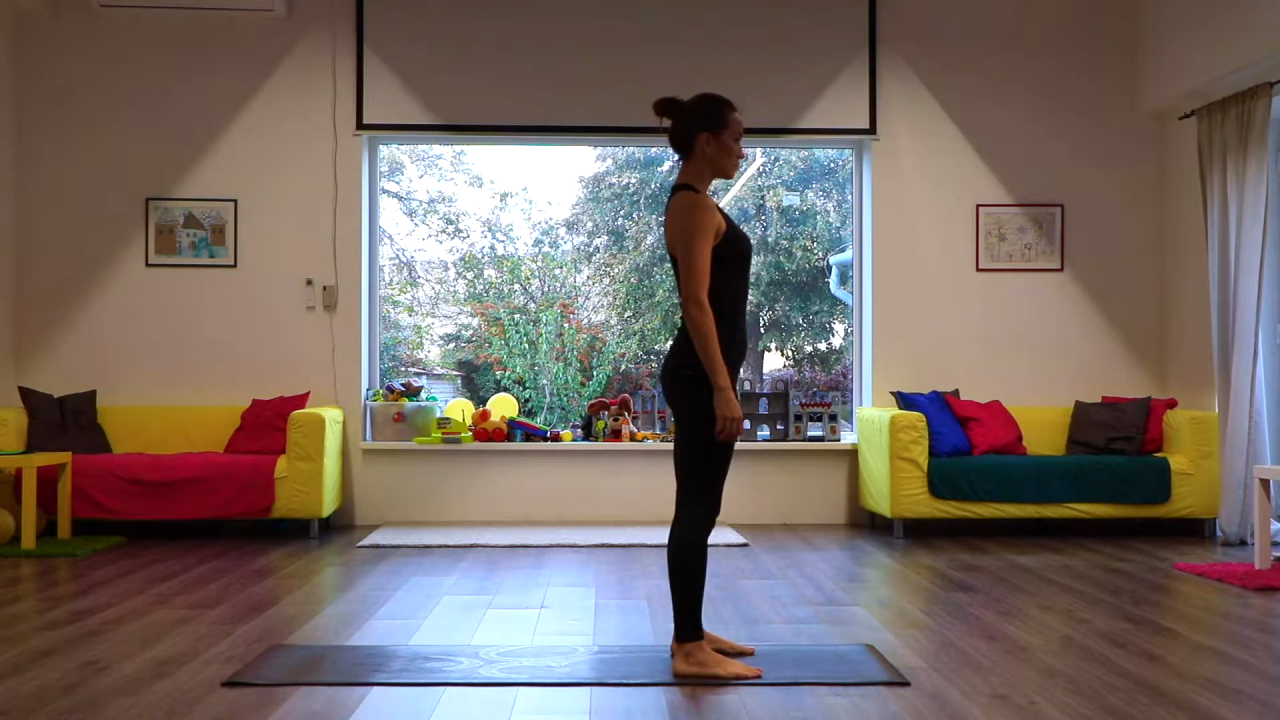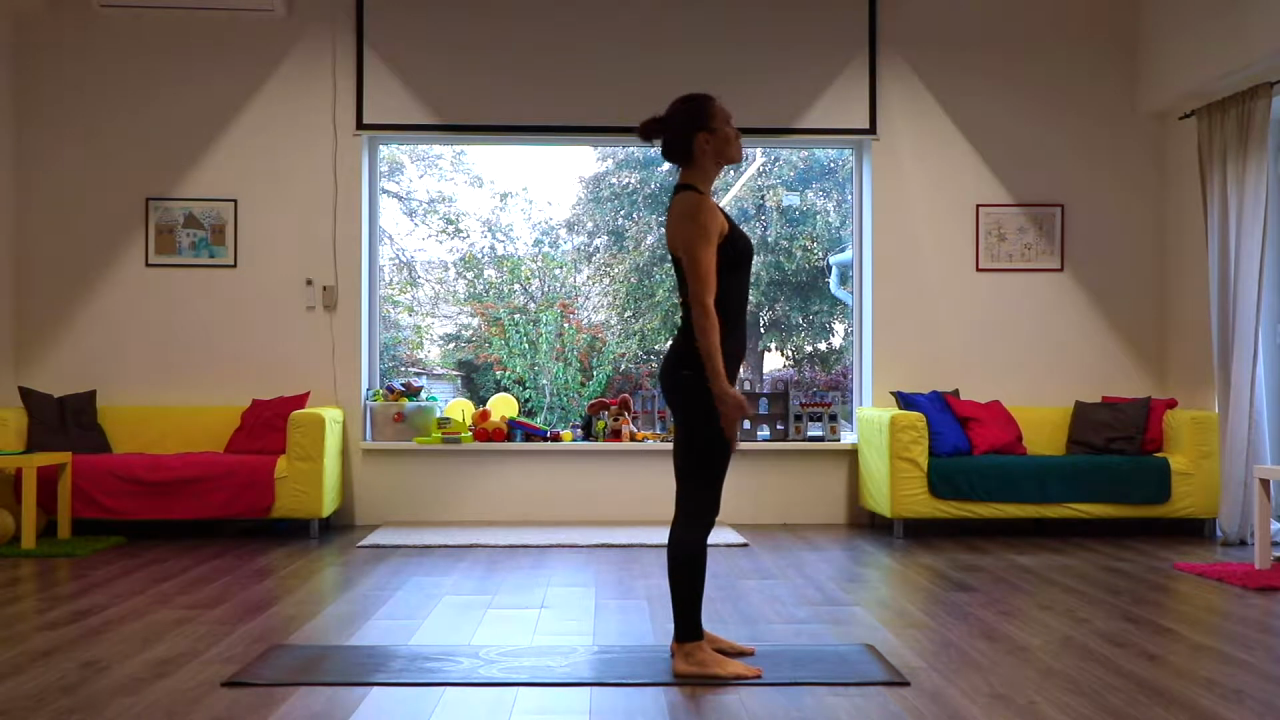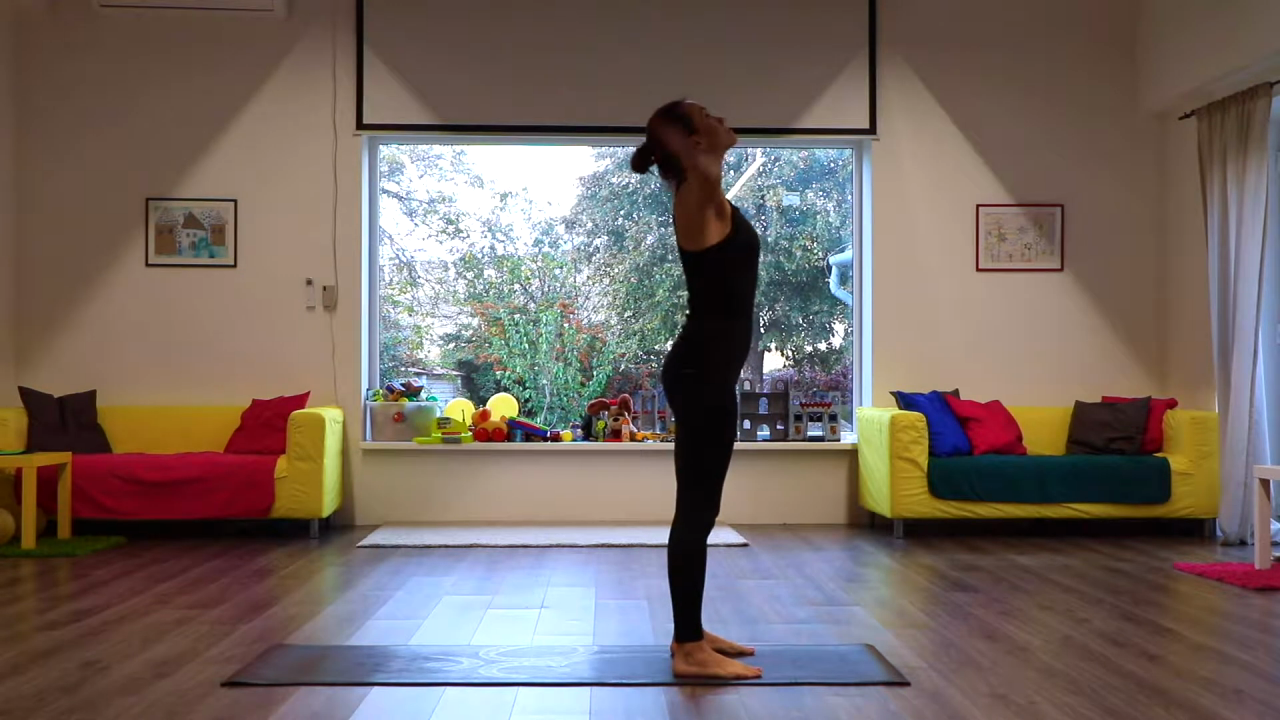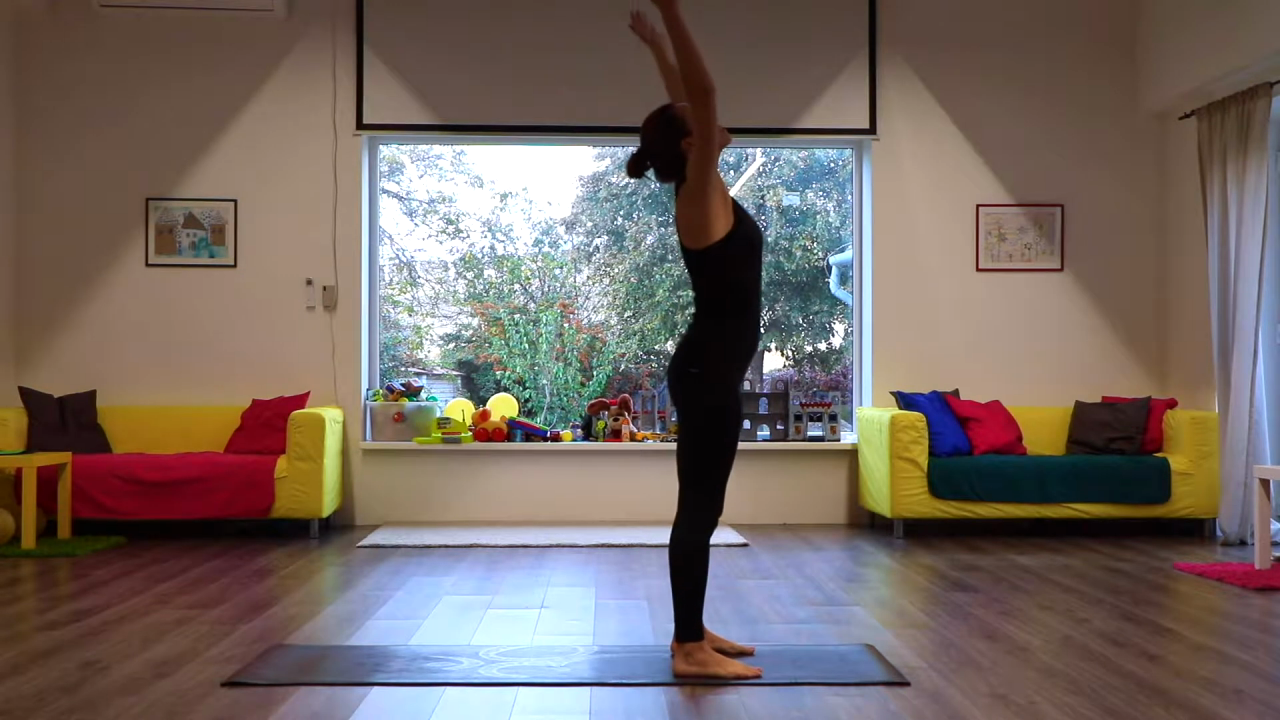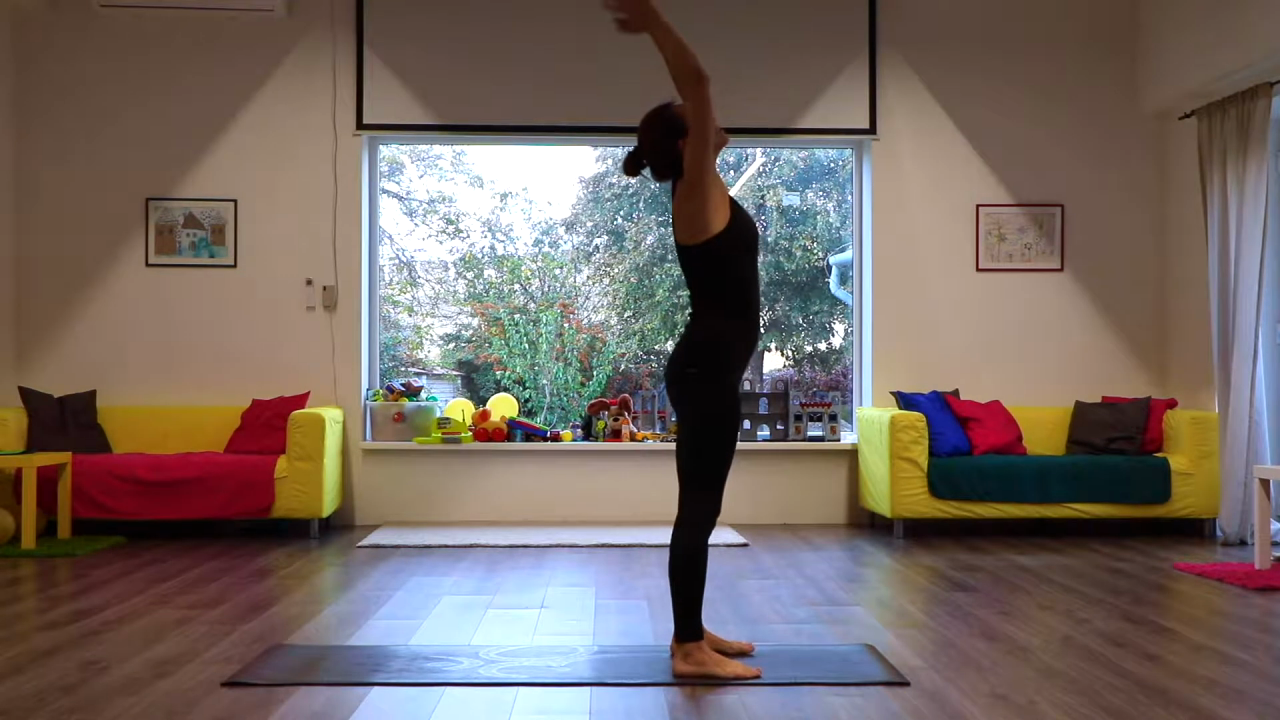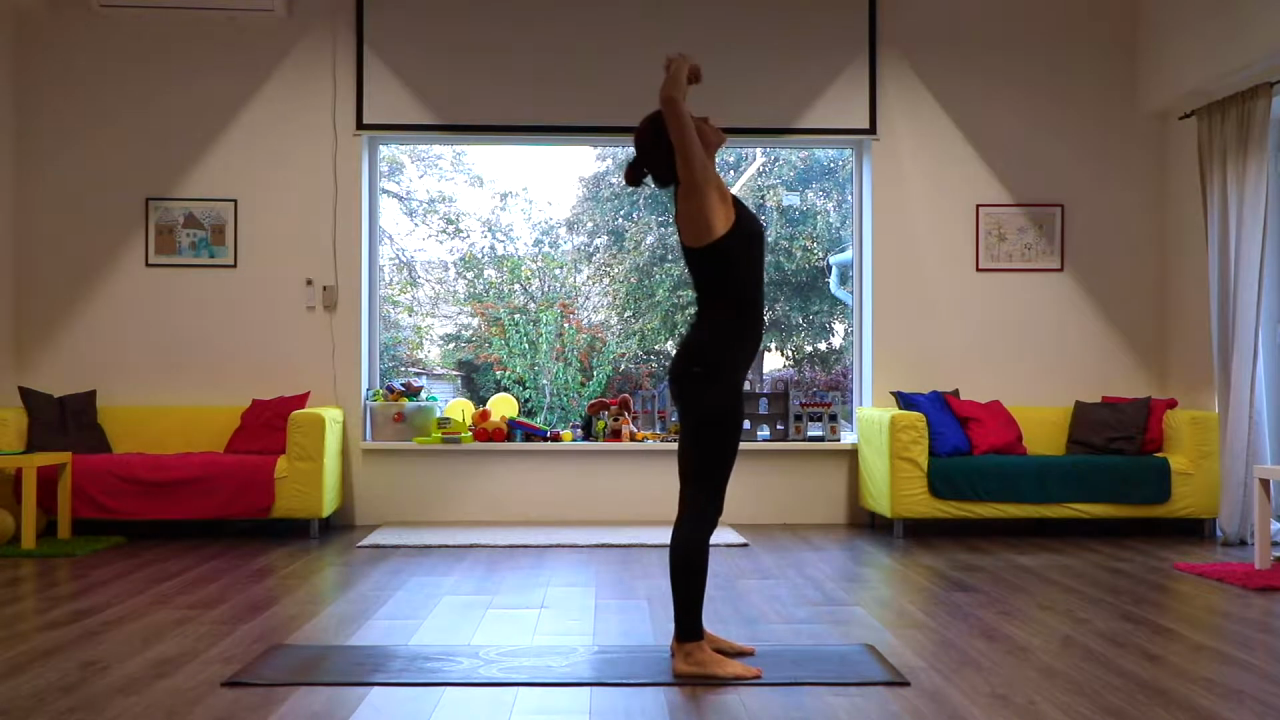
dt=0.5s
person 1, frame 1
left shoulder: (695, 202)
right shoulder: (693, 205)
right elbow: (696, 304)
right wrist: (722, 388)
left hip: (703, 371)
right hip: (701, 375)
left knee: (699, 509)
right knee: (697, 510)
left ankle: (691, 634)
right ankle: (689, 649)
person 1, frame 2
left shoulder: (697, 201)
right shoulder: (695, 205)
right elbow: (704, 299)
right wrist: (719, 379)
left hip: (702, 369)
right hip: (700, 373)
left knee: (698, 509)
right knee: (696, 510)
left ankle: (691, 633)
right ankle: (689, 649)
person 1, frame 3
left shoulder: (705, 194)
right shoulder: (701, 195)
right elbow: (701, 174)
right wrist: (685, 149)
left hip: (706, 367)
right hip: (705, 369)
left knee: (698, 508)
right knee: (697, 510)
left ankle: (691, 633)
right ankle: (690, 650)
person 1, frame 4
left shoulder: (703, 189)
right shoulder: (700, 191)
left elbow: (688, 100)
right elbow: (700, 93)
left hip: (709, 368)
right hip: (709, 371)
left knee: (700, 507)
right knee: (699, 508)
left ankle: (692, 632)
right ankle: (690, 649)
person 1, frame 5
left shoulder: (702, 188)
right shoulder: (698, 187)
left elbow: (689, 92)
right elbow: (697, 81)
left hip: (709, 366)
right hip: (708, 369)
left knee: (700, 506)
right knee: (699, 508)
left ankle: (693, 633)
right ankle: (689, 649)
person 1, frame 6
left shoulder: (705, 190)
right shoulder: (699, 189)
left elbow: (676, 110)
right elbow: (671, 104)
left wrist: (681, 80)
right wrist: (679, 69)
left hip: (713, 367)
right hip: (711, 370)
left knee: (702, 507)
right knee: (699, 509)
left ankle: (692, 632)
right ankle: (690, 649)
